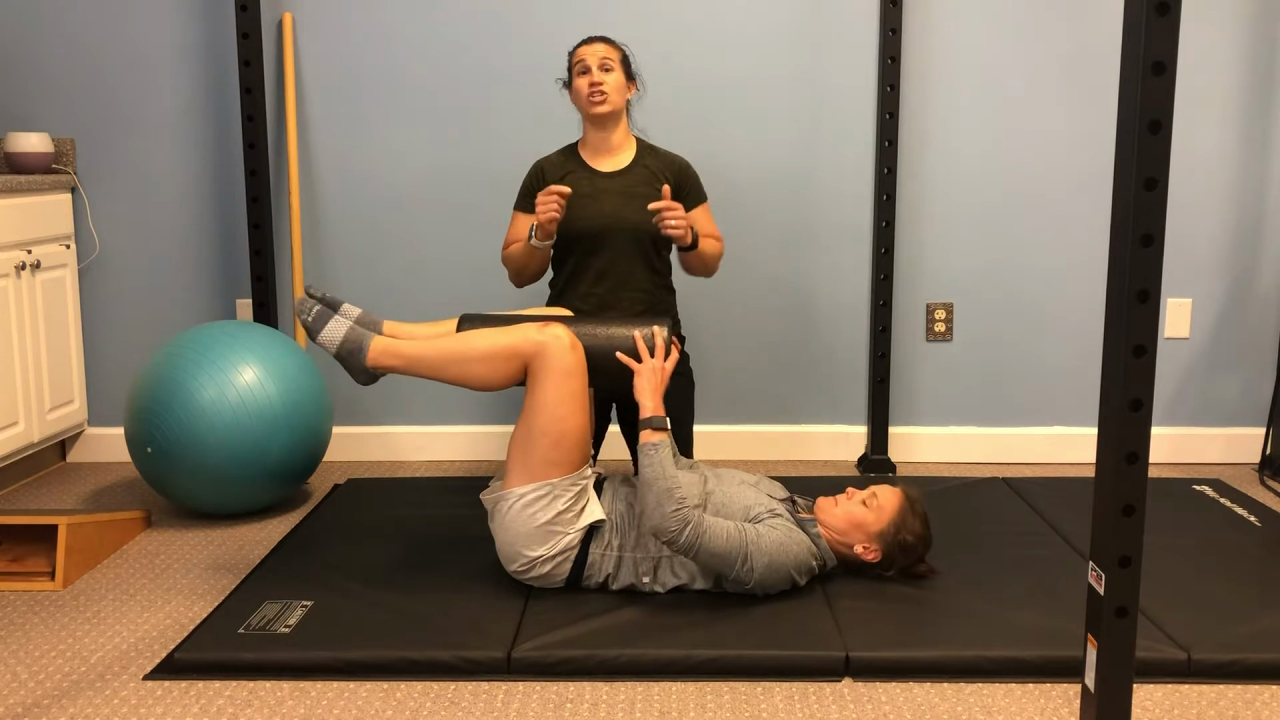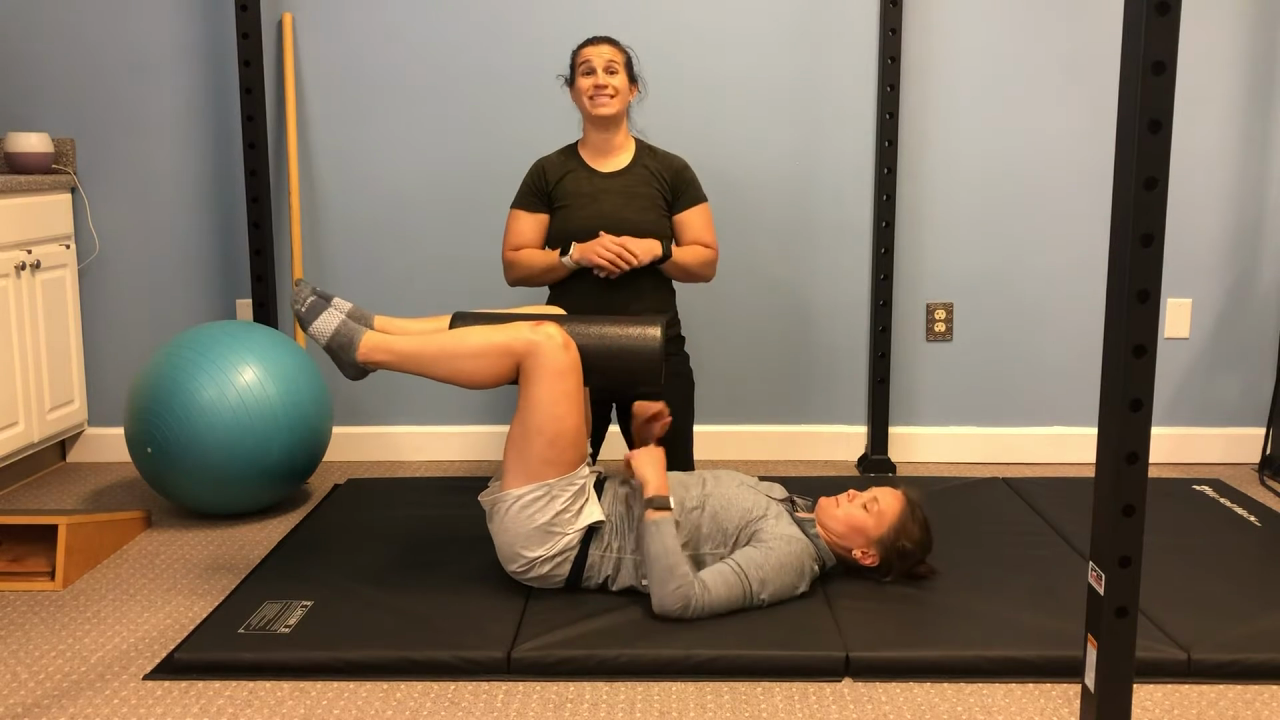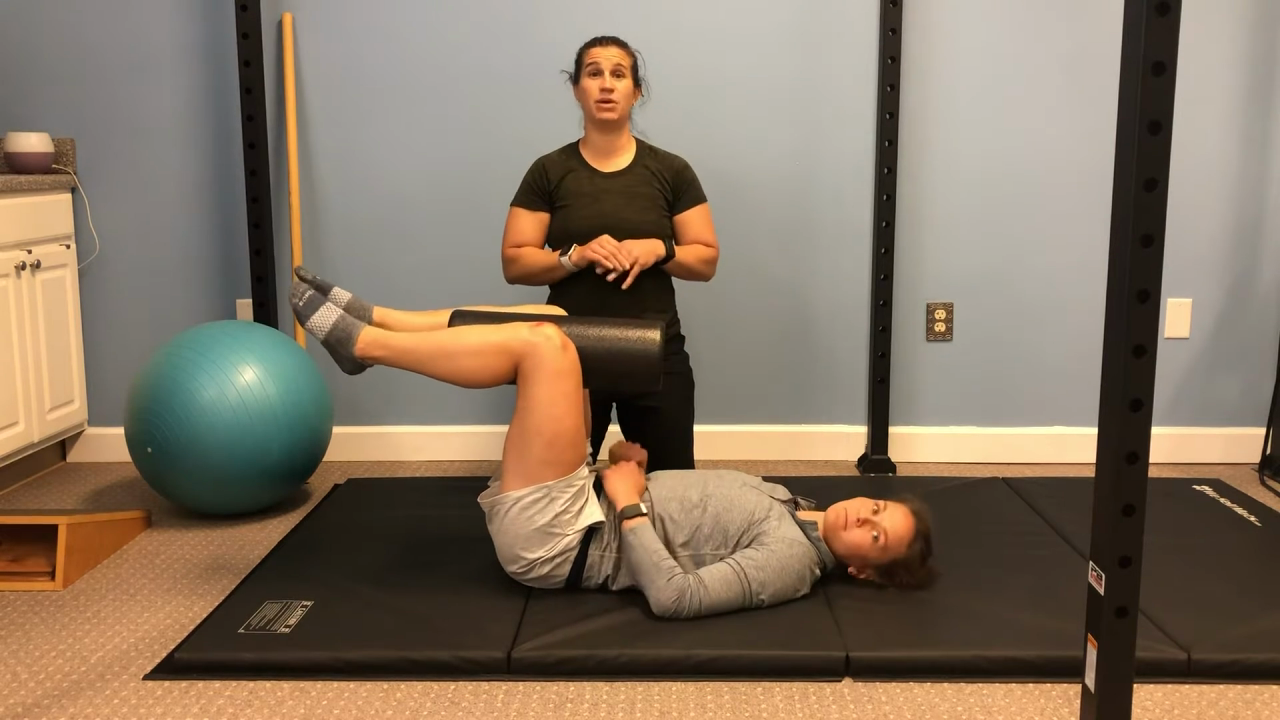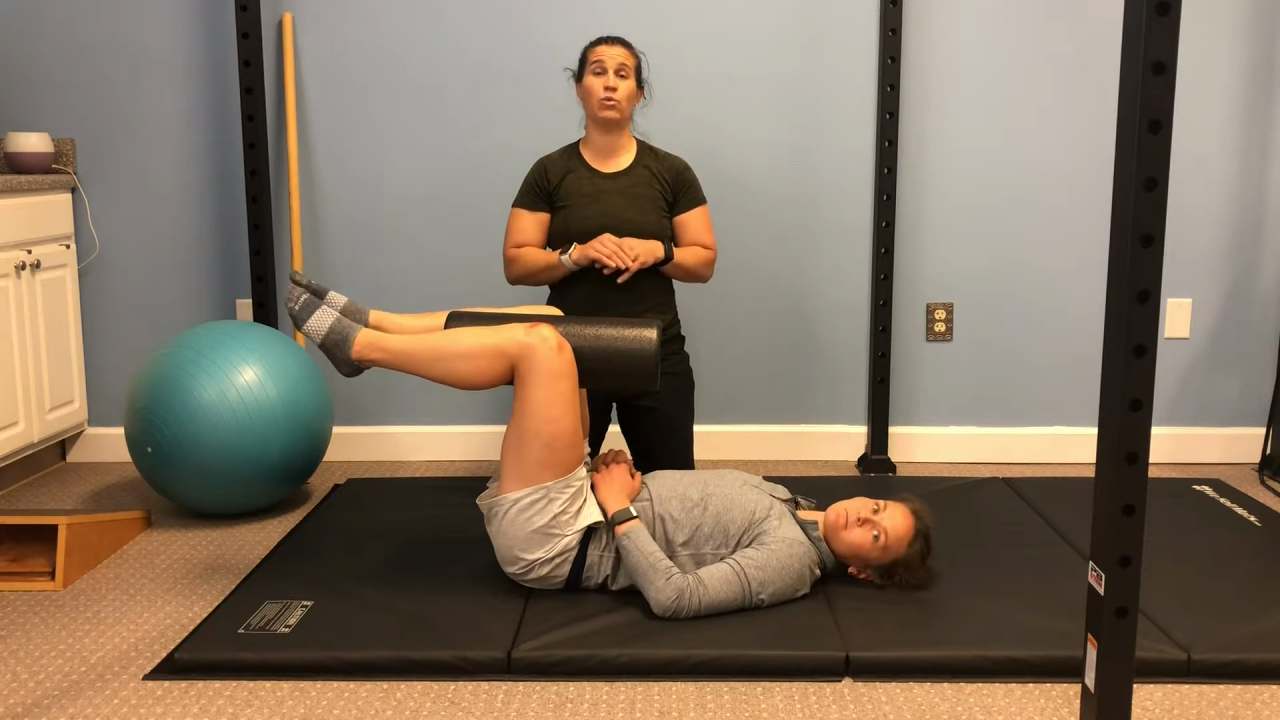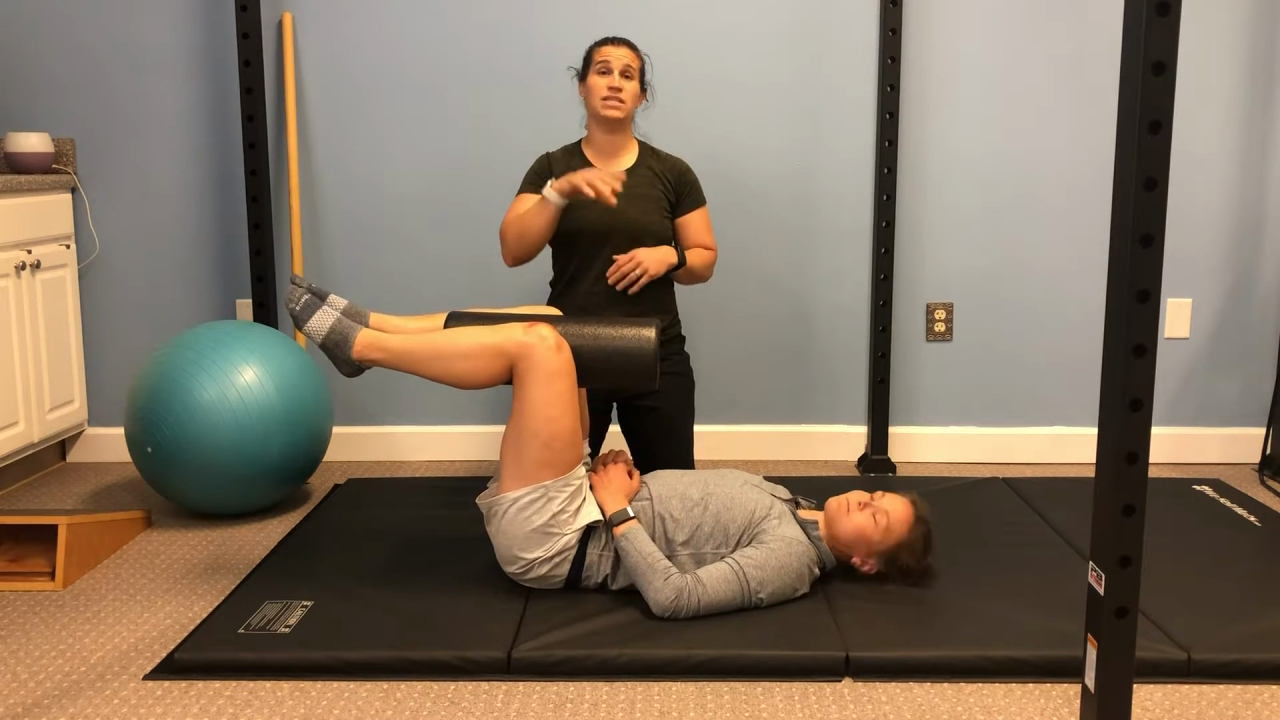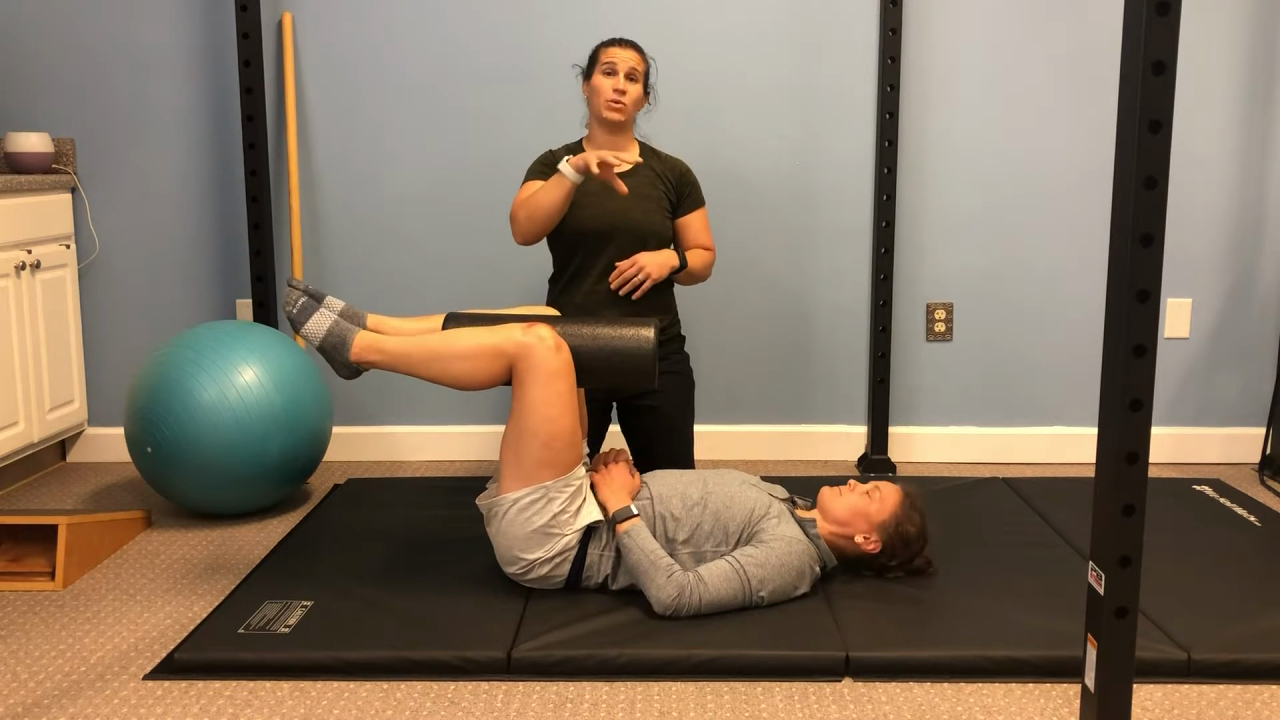
dt=0.4s
person 1, frame 1
left shoulder: (786, 555)
right shoulder: (788, 510)
left elbow: (670, 523)
right elbow: (682, 483)
left wrist: (649, 407)
right wrist: (656, 399)
left hip: (549, 540)
right hip: (589, 502)
left knee: (554, 344)
right knee: (556, 322)
left ankle: (368, 353)
right ankle: (373, 331)
person 1, frame 2
left shoulder: (789, 557)
right shoulder: (786, 507)
left elbow: (676, 597)
left wrist: (654, 489)
right wrist: (647, 440)
left hip: (551, 540)
right hip: (586, 502)
left knee: (545, 343)
right knee: (549, 323)
left ankle: (364, 349)
right ankle: (368, 327)
person 1, frame 3
left shoulder: (792, 562)
right shoulder: (786, 505)
left elbow: (674, 596)
left wrist: (629, 504)
right wrist: (631, 470)
left hip: (551, 542)
right hip: (585, 504)
left knee: (542, 344)
right knee: (547, 319)
left ankle: (361, 343)
right ankle: (366, 317)
person 1, frame 4
left shoulder: (792, 561)
right shoulder: (786, 504)
left elbow: (675, 595)
left wrist: (620, 510)
right wrist: (625, 477)
left hip: (552, 541)
right hip: (588, 506)
left knee: (537, 344)
right knee: (545, 319)
left ankle: (357, 346)
right ankle: (365, 321)
person 1, frame 5
left shoulder: (791, 559)
right shoulder: (783, 503)
left elbow: (673, 595)
left wrist: (617, 510)
right wrist: (626, 479)
left hip: (553, 539)
right hip: (584, 505)
left knee: (537, 343)
right knee: (545, 323)
left ankle: (358, 344)
right ankle: (364, 324)
person 1, frame 6
left shoulder: (792, 558)
right shoulder: (784, 507)
left elbow: (676, 595)
left wrist: (621, 508)
right wrist: (624, 480)
left hip: (551, 541)
right hip: (586, 508)
left knee: (536, 345)
right knee: (543, 321)
left ankle: (358, 348)
right ankle: (364, 325)
person 2, frame 1
left shoulder: (670, 169)
right shoulder: (548, 172)
left elbow: (710, 260)
right elbow: (518, 273)
left wrist: (686, 237)
right wrist: (542, 232)
person 2, frame 2
left shoulder: (671, 170)
right shoulder: (547, 173)
left elbow: (705, 263)
right elbow: (515, 267)
left wrist: (654, 251)
right wrist: (577, 254)
person 2, frame 3
left shoulder: (671, 171)
right shoulder: (548, 171)
left elbow: (706, 260)
right elbow: (514, 263)
left wrist: (658, 250)
right wrist: (575, 256)
left hip: (656, 356)
person 2, frame 4
left shoulder: (671, 171)
right shoulder: (549, 172)
left elbow: (704, 261)
right elbow: (515, 264)
left wrist: (657, 252)
right wrist: (576, 255)
left hip: (657, 356)
person 2, frame 5
left shoulder: (673, 173)
right shoulder: (552, 168)
left elbow: (705, 260)
right elbow: (512, 251)
left wrist: (670, 257)
right wrist: (562, 189)
left hip: (657, 357)
person 2, frame 6
left shoulder: (672, 173)
right shoulder: (555, 164)
left elbow: (704, 257)
right elbow: (523, 230)
left wrist: (671, 261)
right wrist: (577, 169)
left hip: (656, 356)
